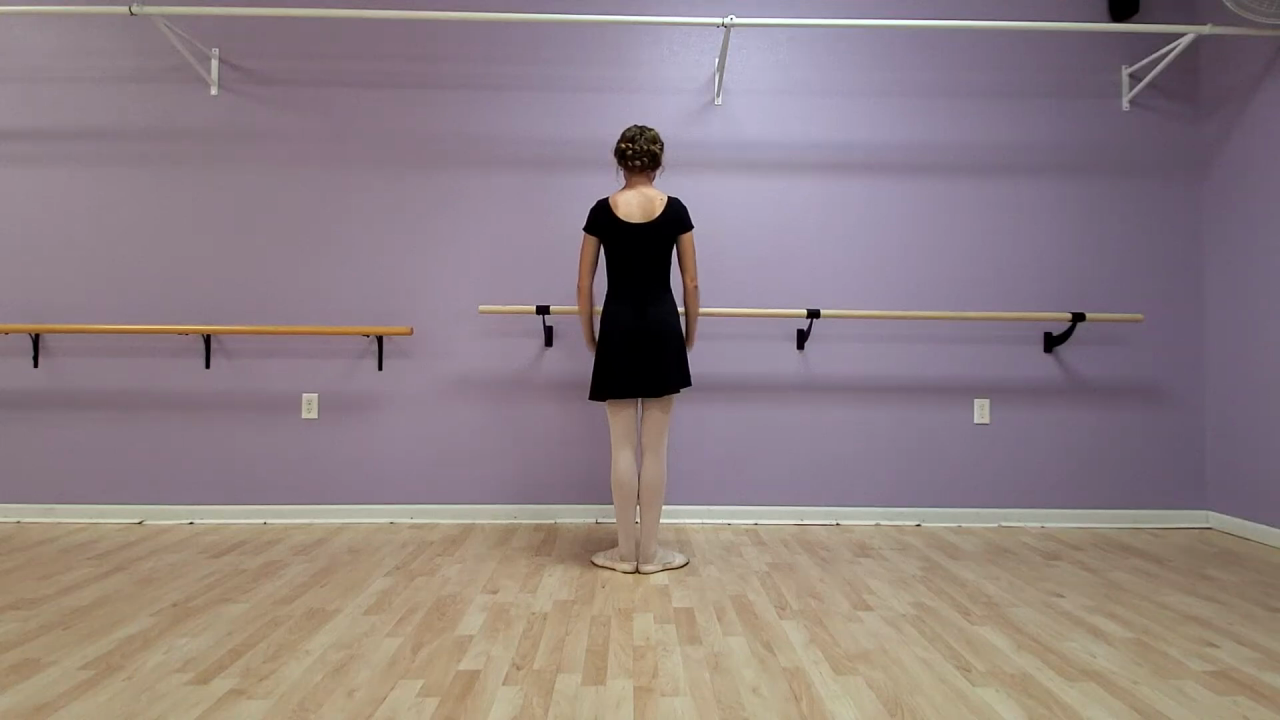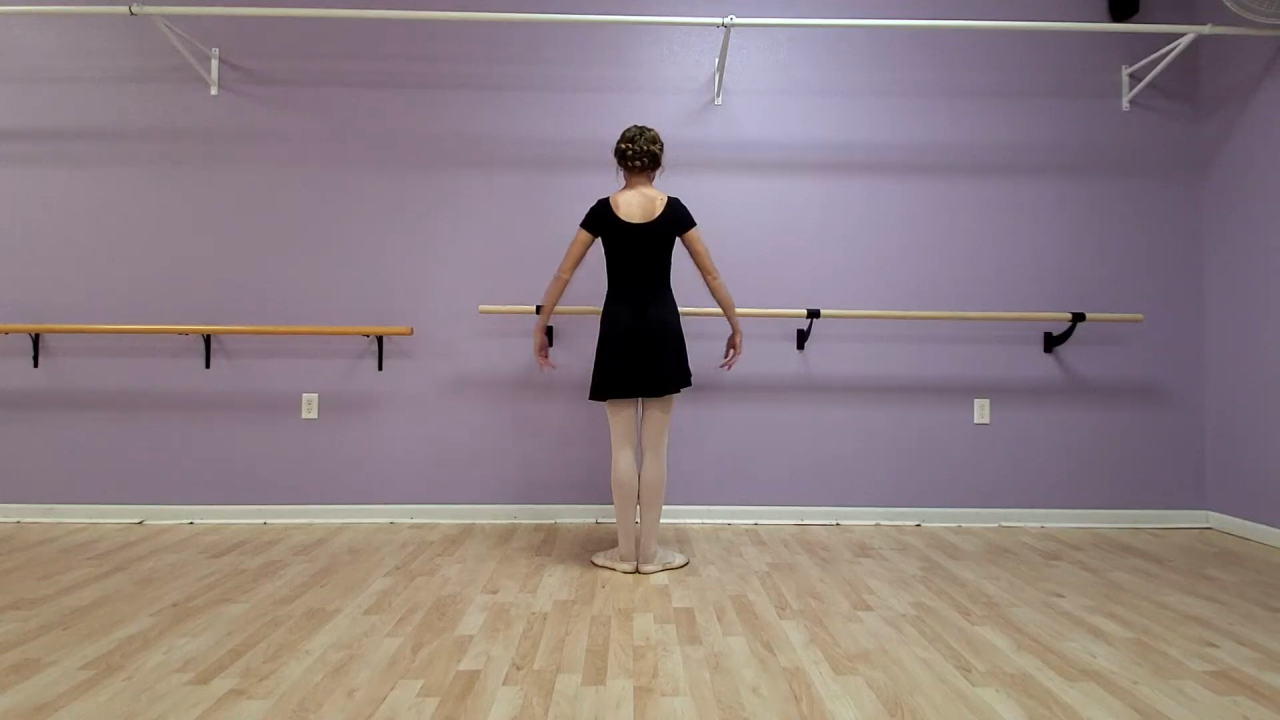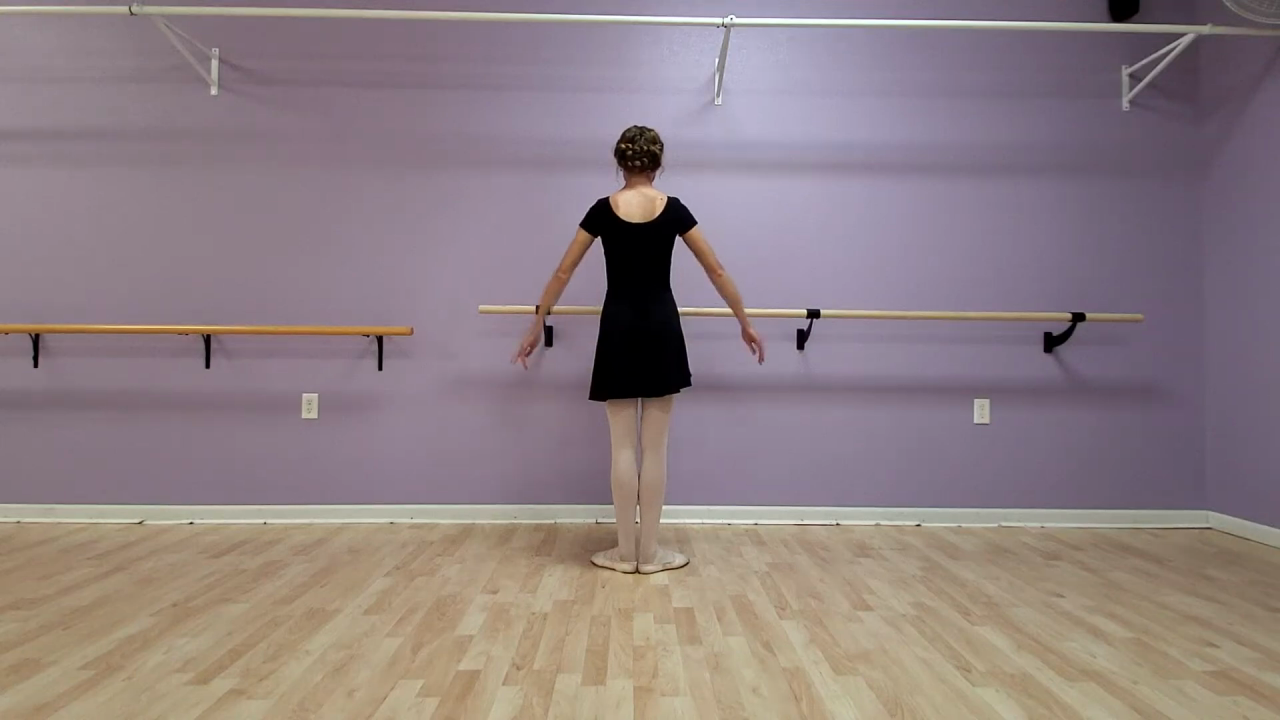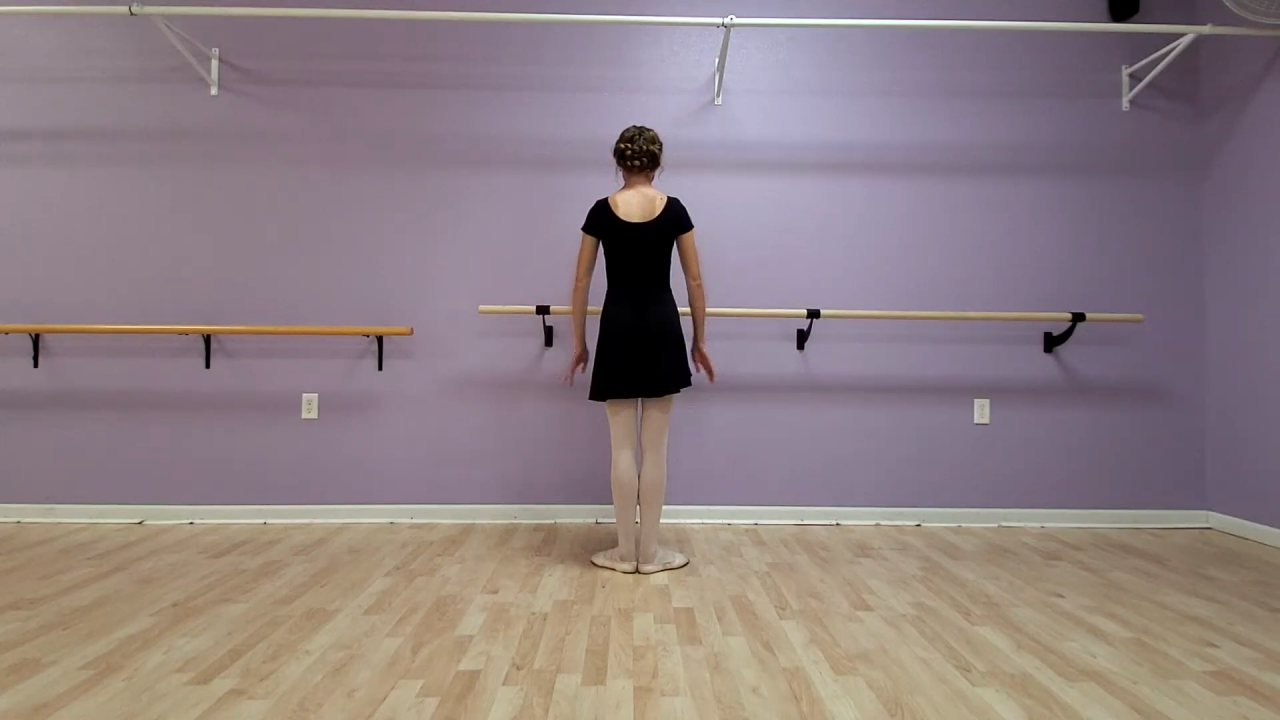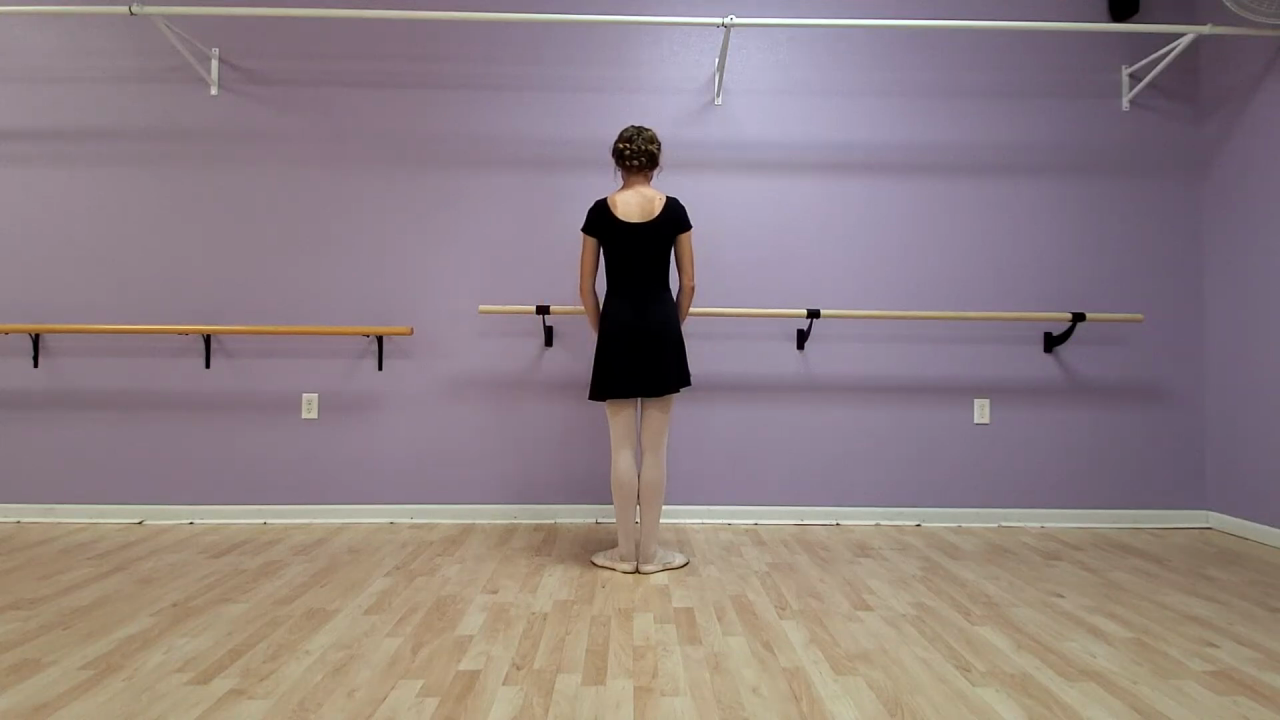
dt=0.3s
person 1, frame 1
left shoulder: (602, 211)
right shoulder: (674, 210)
left elbow: (584, 285)
right elbow: (691, 283)
left wrist: (590, 336)
right wrist: (688, 336)
left hip: (618, 328)
right hip: (661, 327)
left knee: (623, 446)
right knee: (655, 447)
left ankle: (625, 552)
right ankle: (649, 552)
person 1, frame 2
left shoulder: (603, 210)
right shoulder: (674, 209)
left elbow: (563, 274)
right elbow: (711, 274)
left wrist: (540, 329)
right wrist: (735, 327)
left hip: (619, 328)
right hip: (661, 328)
left knee: (623, 445)
right knee: (655, 447)
left ankle: (625, 551)
right ankle: (649, 551)
person 1, frame 3
left shoulder: (602, 210)
right shoulder: (674, 209)
left elbow: (563, 273)
right elbow: (716, 271)
left wrist: (536, 327)
right wrist: (745, 324)
left hip: (618, 328)
right hip: (661, 328)
left knee: (622, 445)
right knee: (654, 446)
left ankle: (624, 551)
right ankle: (649, 551)
person 1, frame 4
left shoulder: (602, 211)
right shoulder: (673, 209)
left elbow: (581, 284)
right elbow: (695, 281)
left wrist: (578, 342)
right wrist: (700, 340)
left hip: (619, 329)
right hip: (661, 328)
left knee: (622, 446)
right knee: (654, 447)
left ankle: (625, 551)
right ankle: (649, 551)
person 1, frame 5
left shoulder: (601, 211)
right shoulder: (673, 210)
left elbow: (586, 287)
right elbow: (688, 283)
left wrist: (603, 333)
right wrist: (671, 328)
left hip: (618, 328)
right hip: (660, 328)
left knee: (623, 446)
right knee: (654, 446)
left ankle: (625, 551)
right ankle: (649, 551)
